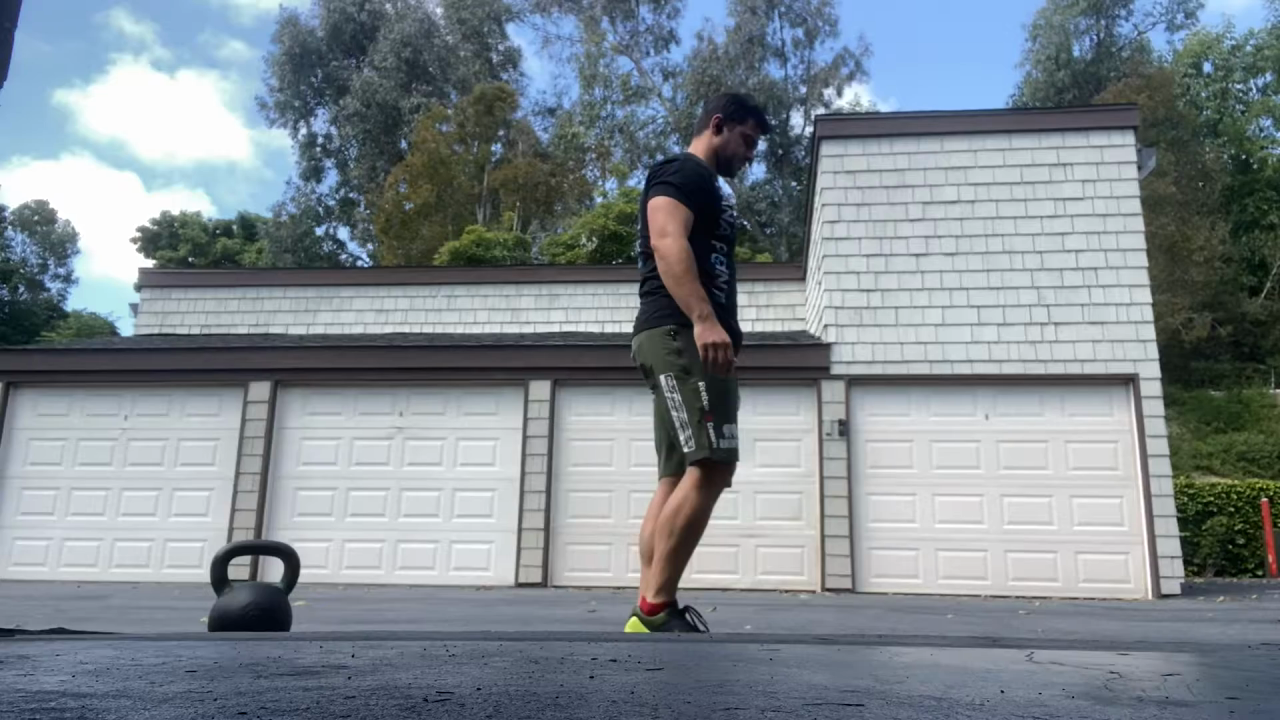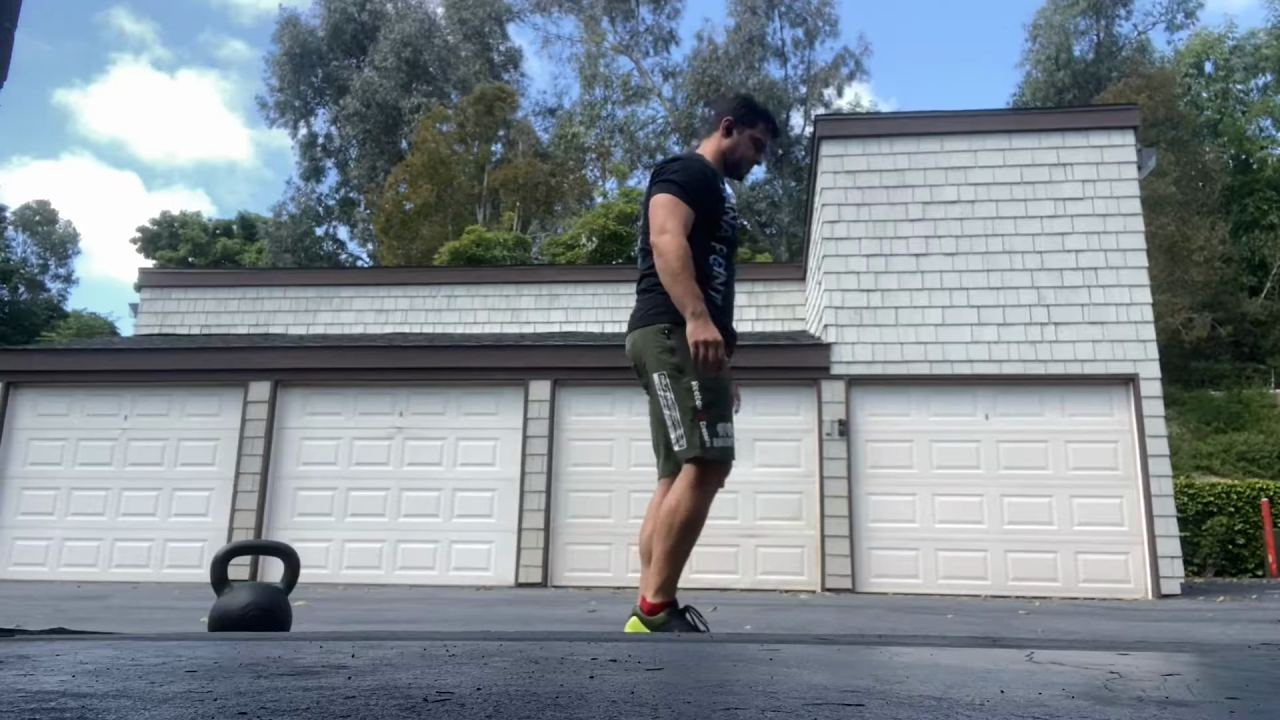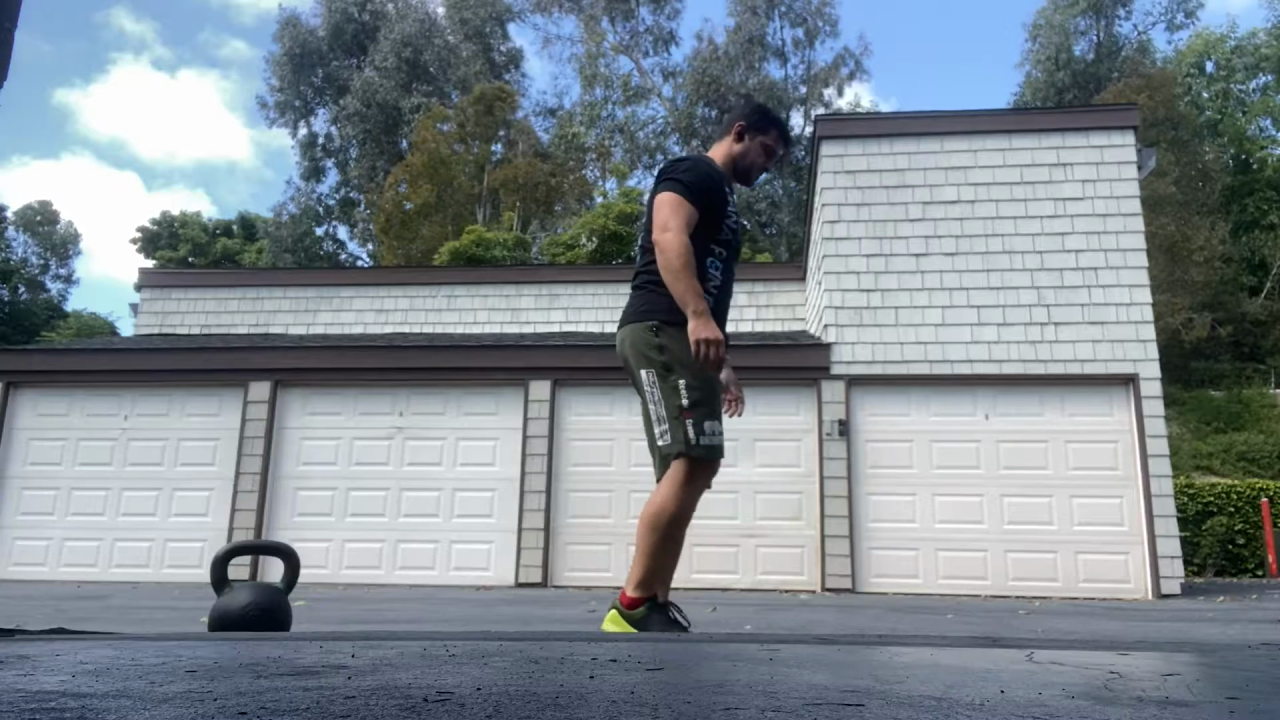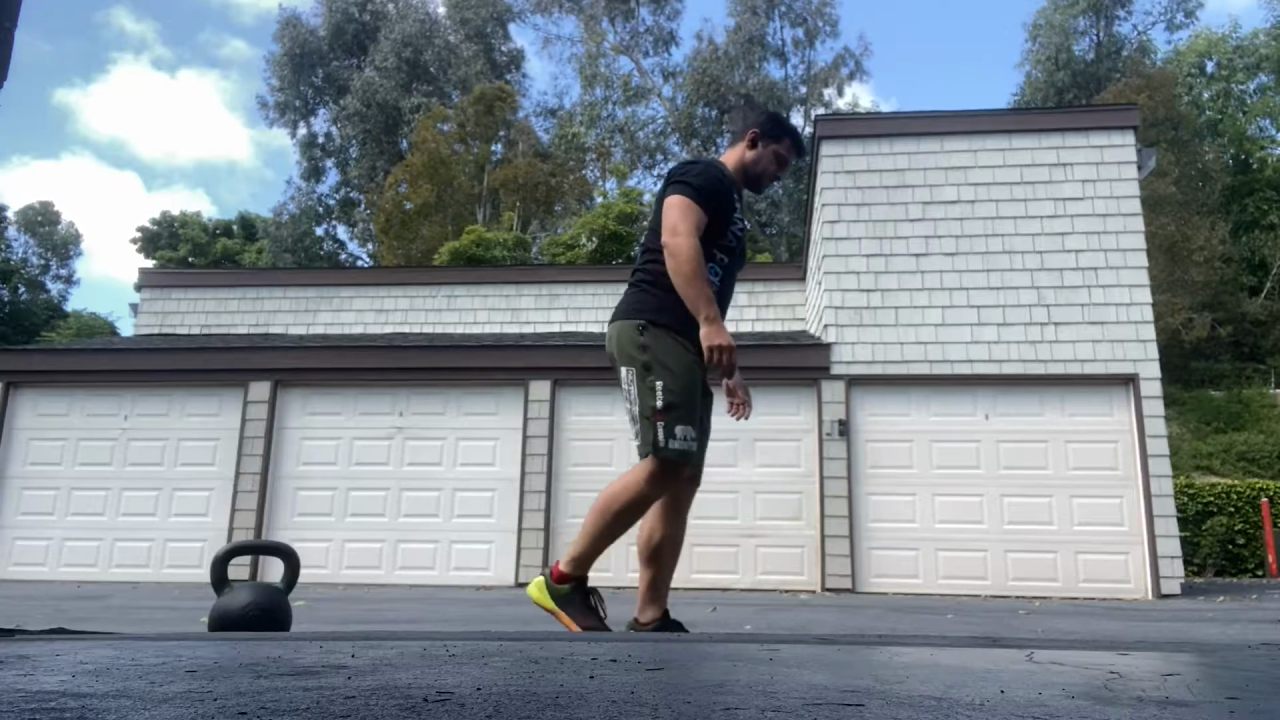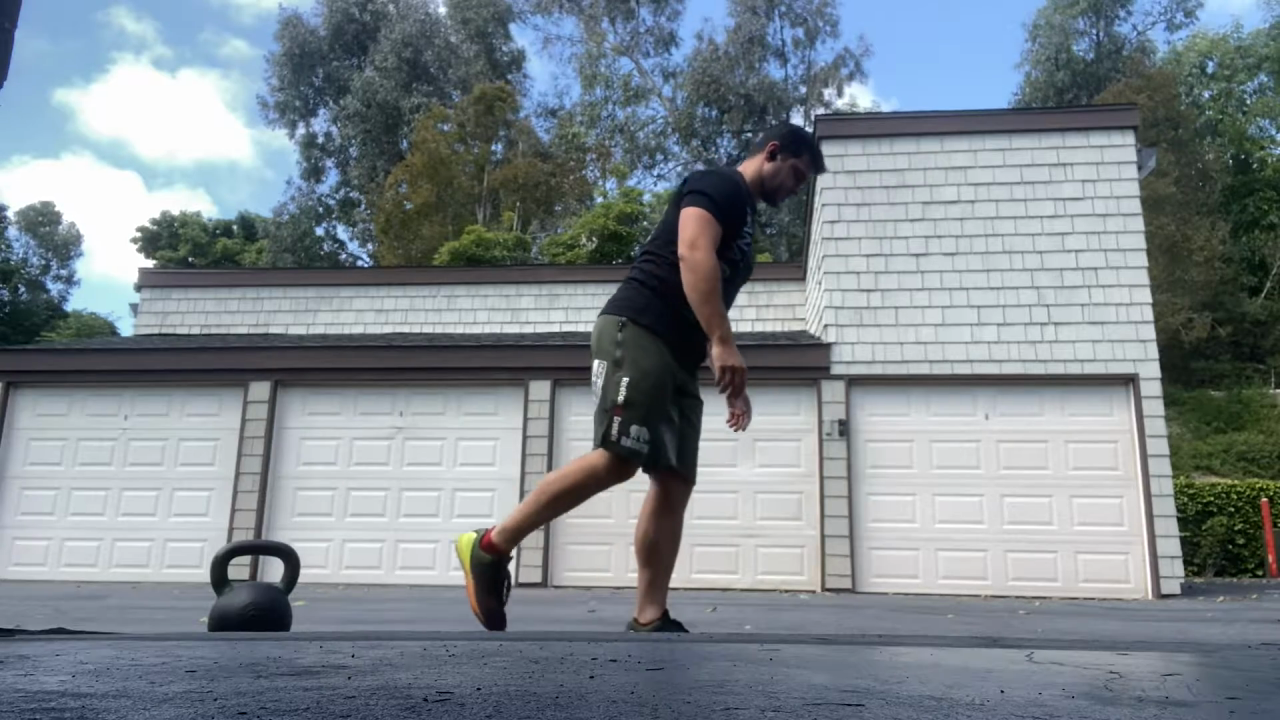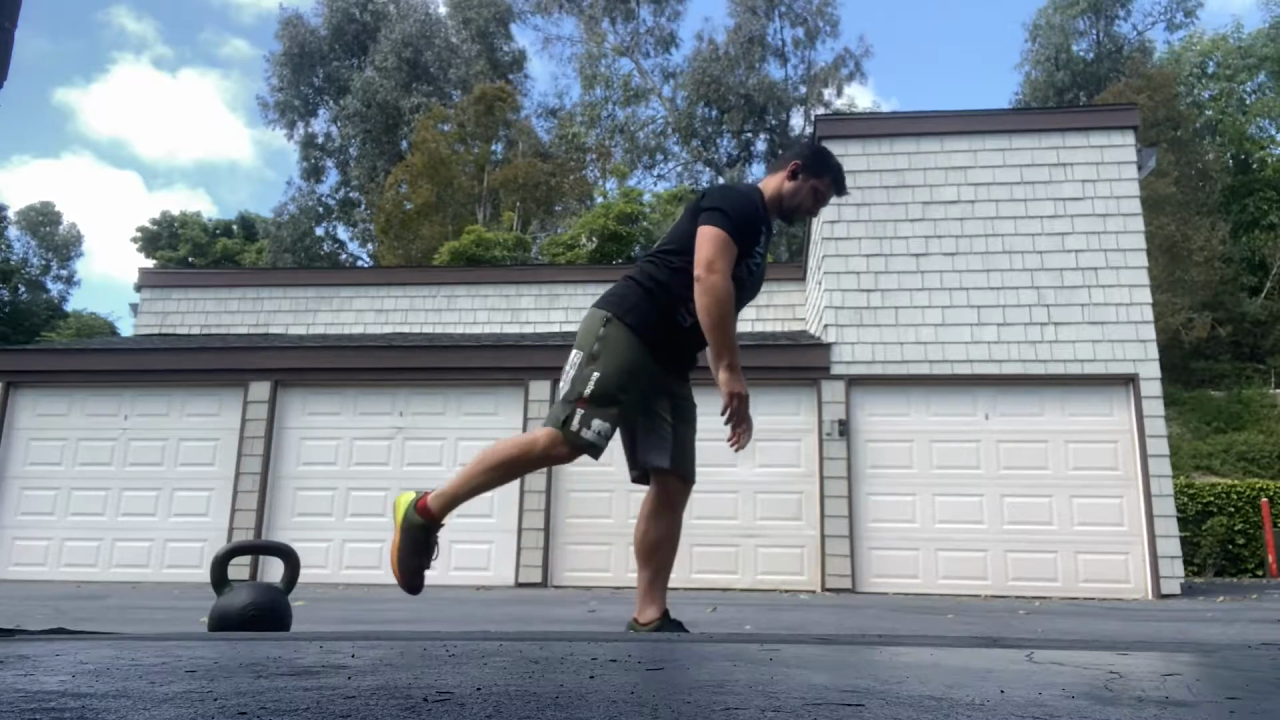
dt=0.2s
person 1, frame 1
left shoulder: (703, 188)
right shoulder: (681, 172)
right elbow: (668, 243)
right wrist: (705, 321)
left hip: (688, 342)
right hip: (681, 336)
left knee: (679, 479)
right knee: (710, 468)
left ankle: (650, 609)
right ankle: (656, 608)
person 1, frame 2
left shoulder: (711, 190)
right shoulder: (686, 171)
right elbow: (666, 240)
left wrist: (716, 346)
right wrist: (698, 320)
left hip: (689, 343)
right hip: (673, 335)
left knee: (681, 476)
right knee: (706, 466)
left ankle: (652, 608)
right ankle: (656, 607)
person 1, frame 3
left shoulder: (719, 193)
right shoulder: (692, 173)
right elbow: (669, 236)
left wrist: (720, 366)
right wrist: (697, 317)
left hip: (688, 339)
right hip: (663, 329)
left knee: (685, 472)
right knee: (692, 464)
left ankle: (650, 613)
right ankle: (634, 600)
person 1, frame 4
left shoulder: (729, 201)
right shoulder: (702, 176)
right elbow: (677, 241)
left wrist: (729, 369)
right wrist: (710, 326)
left hip: (683, 343)
right hip: (653, 331)
left knee: (681, 479)
right knee: (664, 464)
left ankle: (650, 616)
right ankle: (565, 578)
person 1, frame 5
left shoulder: (743, 212)
right shoulder: (716, 185)
right elbow: (693, 255)
left wrist: (729, 376)
right wrist: (724, 347)
left hip: (677, 352)
right hip: (637, 330)
left knee: (676, 480)
right knee: (614, 459)
left ankle: (650, 616)
right ankle: (491, 548)
person 1, frame 6
left shoulder: (761, 230)
right shoulder: (736, 202)
left elbow: (721, 314)
right elbow: (709, 278)
left wrist: (735, 394)
right wrist: (729, 373)
left hip: (667, 359)
right hip: (623, 329)
left knee: (674, 482)
right knee: (560, 442)
left ankle: (650, 615)
right ankle: (428, 510)
